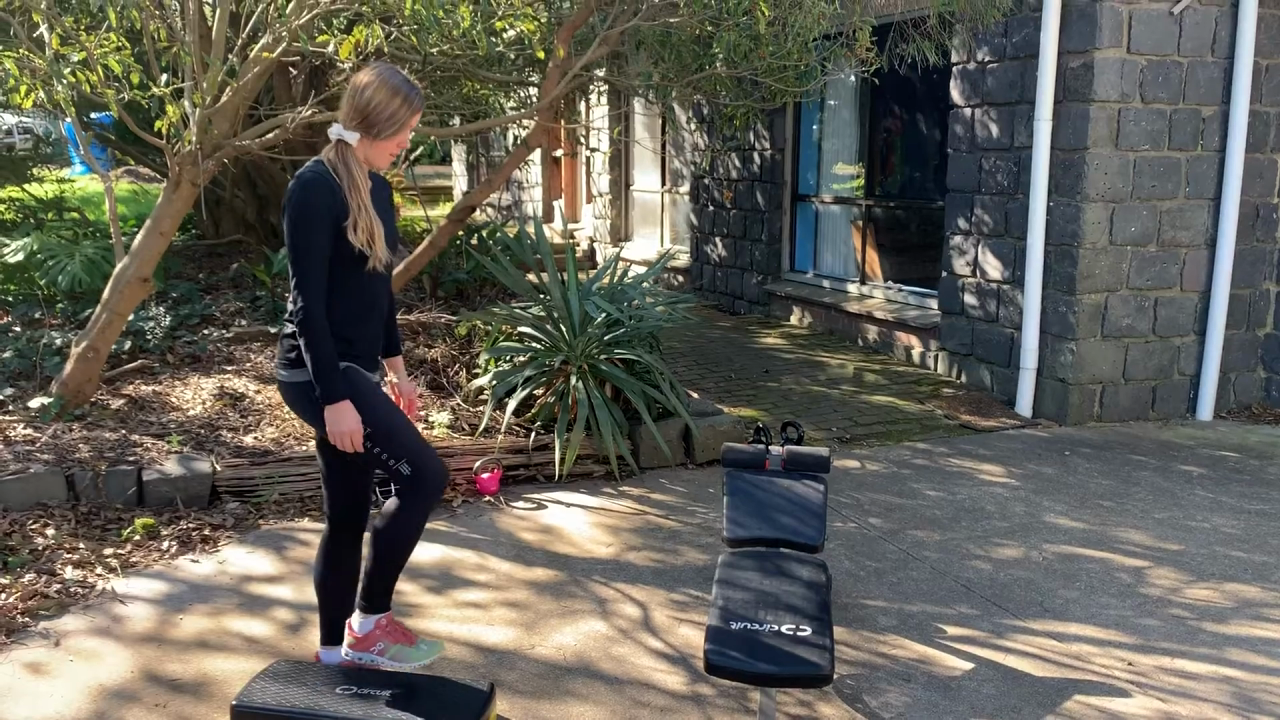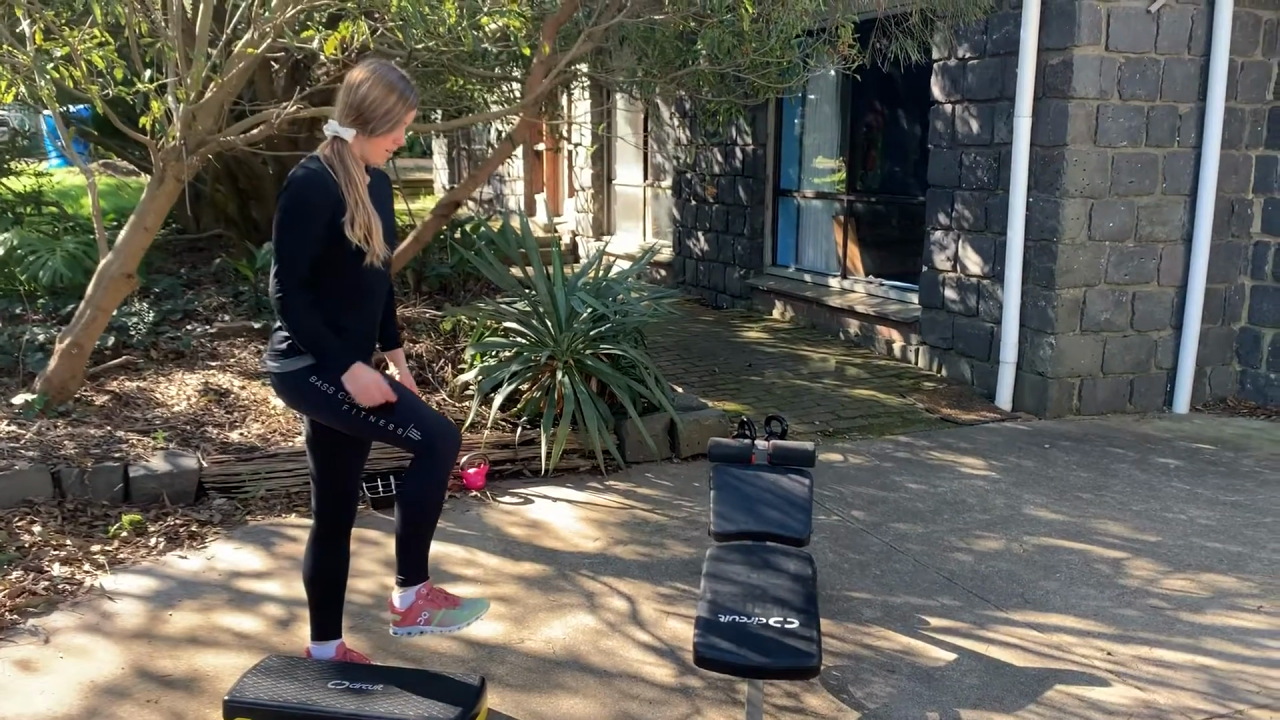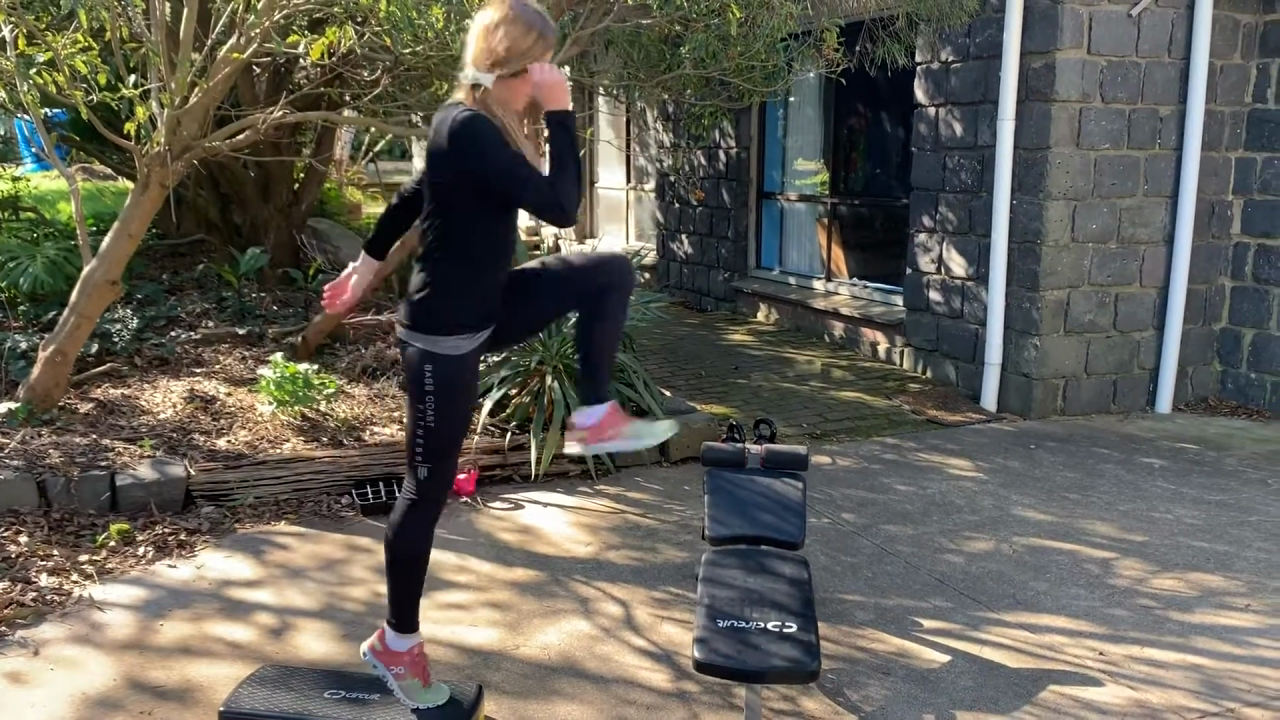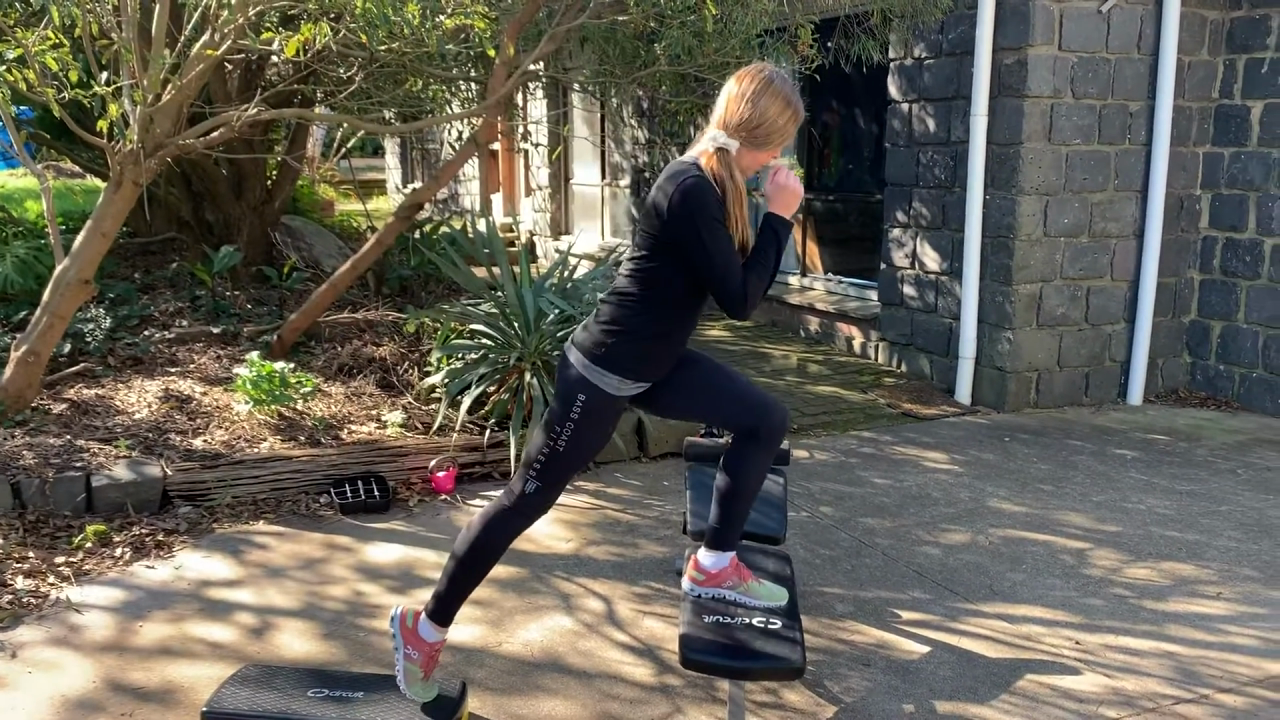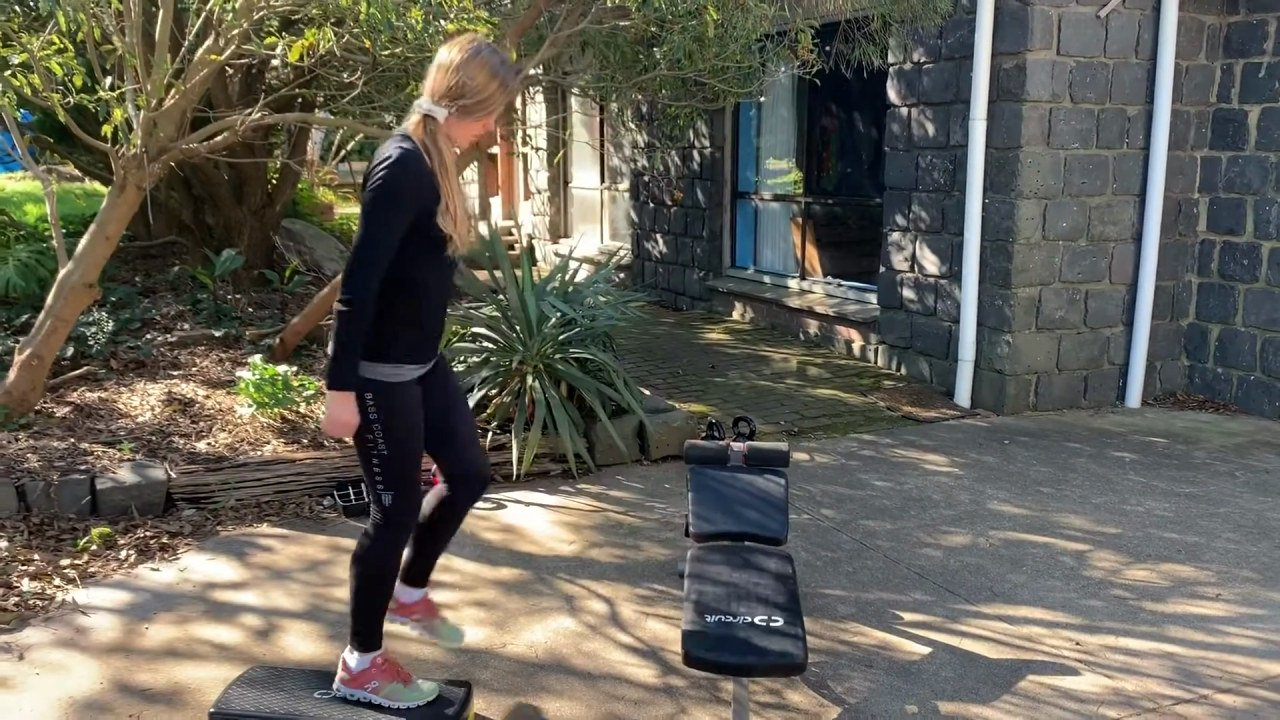
dt=1s
person 1, frame 1
left shoulder: (376, 188)
right shoulder: (315, 187)
right elbow: (308, 301)
left wrist: (395, 365)
right wrist: (335, 397)
left hip: (355, 369)
right hip: (317, 372)
left knee: (348, 515)
right knee: (425, 475)
left ankle: (336, 650)
right ankle: (369, 622)
person 1, frame 2
left shoulder: (375, 183)
right shoulder: (311, 185)
right elbow: (286, 295)
left wrist: (393, 358)
right wrist: (346, 367)
left hip: (342, 363)
right hip: (309, 363)
left knee: (336, 508)
right knee: (438, 438)
left ankle: (326, 646)
right ankle: (411, 595)
person 1, frame 3
left shoulder: (474, 120)
right shoulder: (471, 134)
left elbow: (413, 196)
right elbow: (560, 208)
left wrist: (368, 261)
right wrist: (560, 114)
left hip: (487, 305)
right hip: (441, 335)
left knee: (610, 273)
right knee: (431, 488)
left ankle: (595, 418)
right ankle: (398, 643)
person 1, frame 4
left shoulder: (713, 179)
right shoulder: (691, 191)
left elbow: (729, 280)
right elbow: (739, 300)
right wrist: (778, 217)
left hip: (656, 363)
right hip: (605, 371)
left knee: (766, 420)
right knee: (526, 498)
left ankle: (713, 565)
right ankle: (424, 627)
person 1, frame 5
left shoulder: (432, 159)
right shoulder: (403, 167)
right elbow: (358, 283)
right wrist: (342, 386)
left hip: (417, 359)
right hip: (380, 369)
left knee: (471, 475)
right knee: (396, 507)
left ankle: (407, 595)
right ankle: (362, 665)
